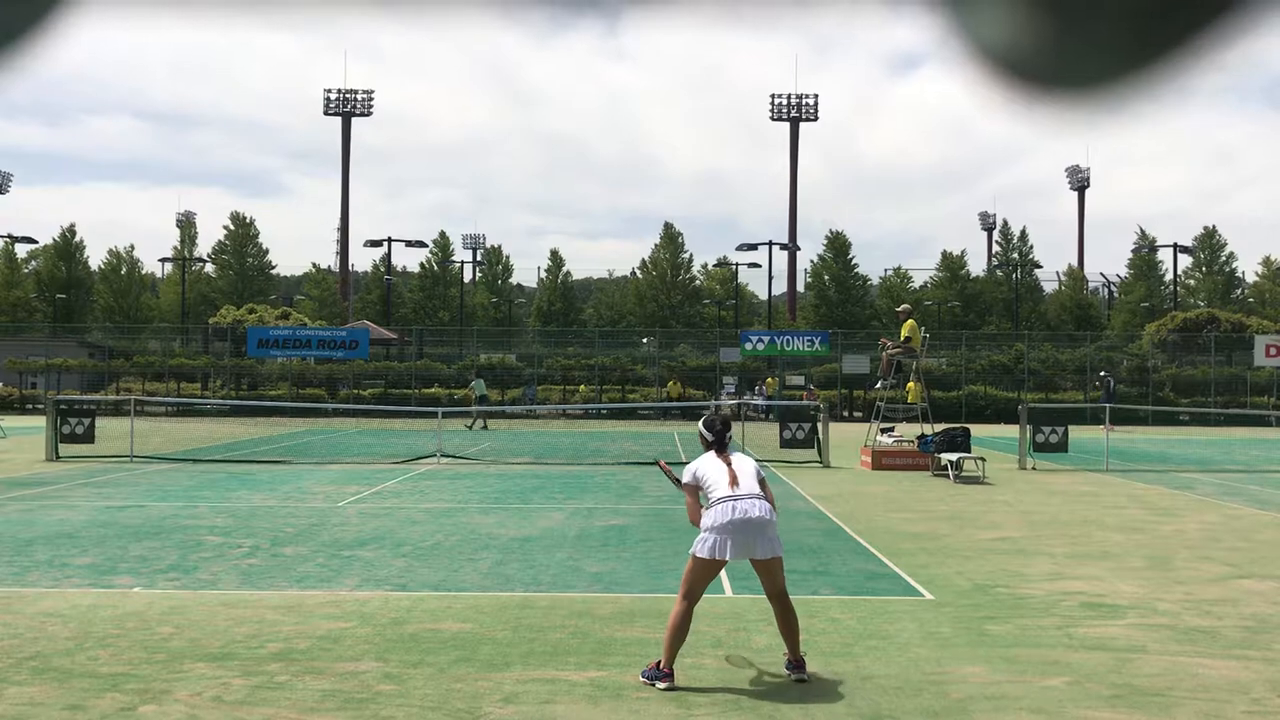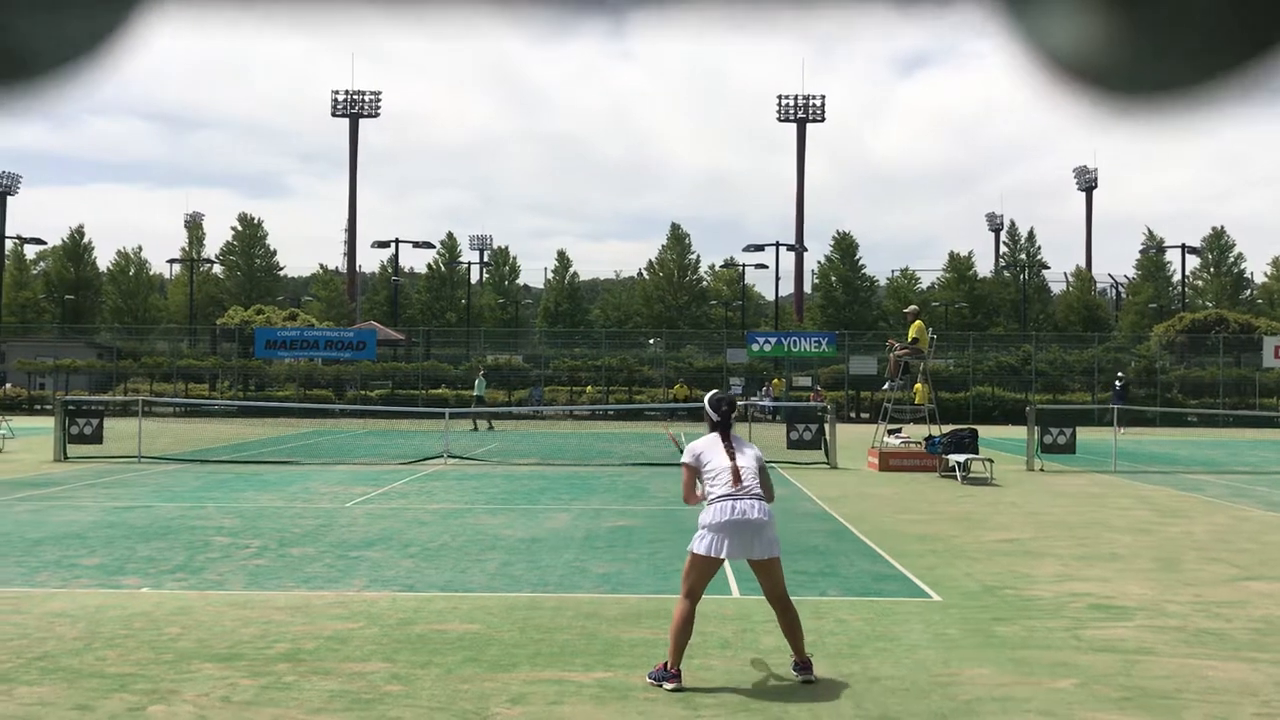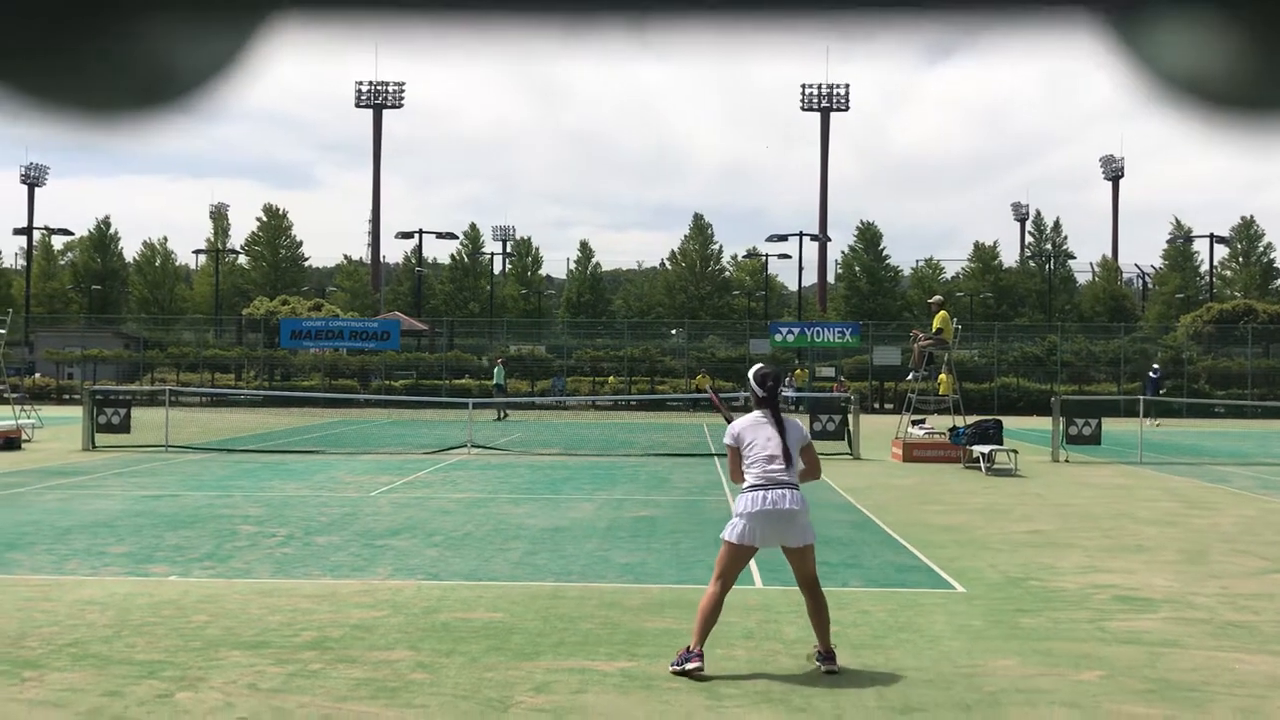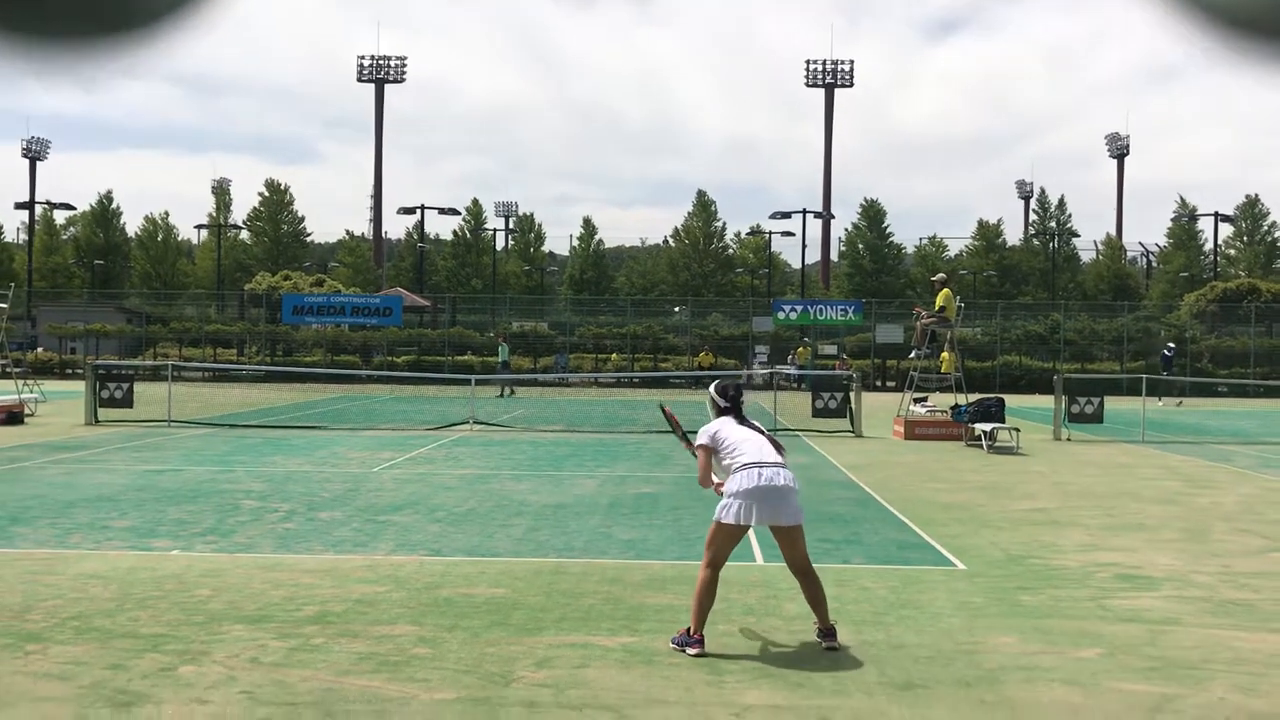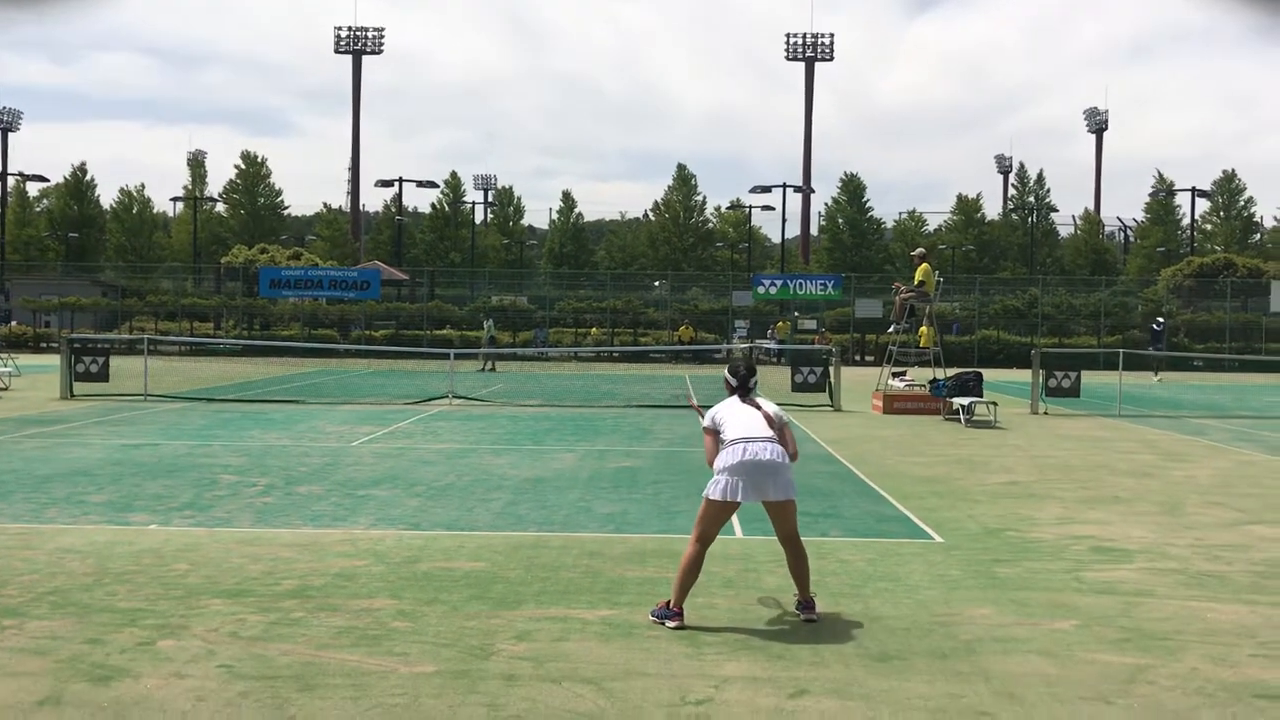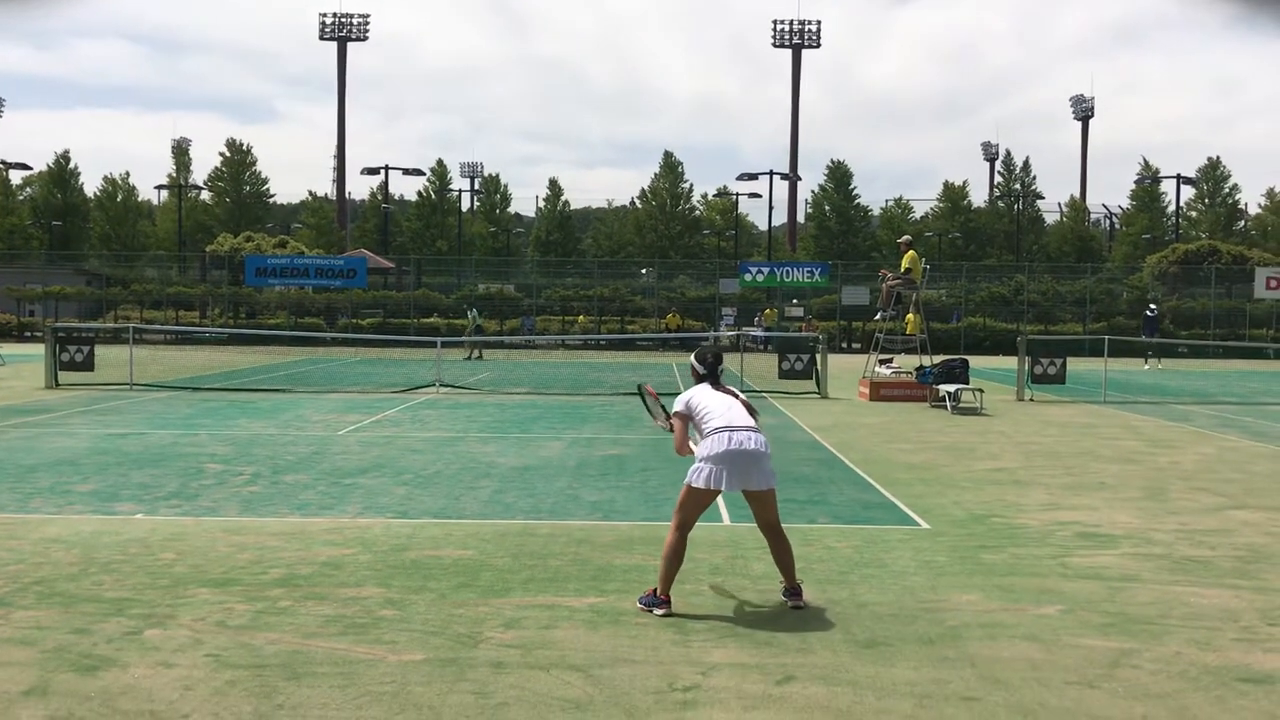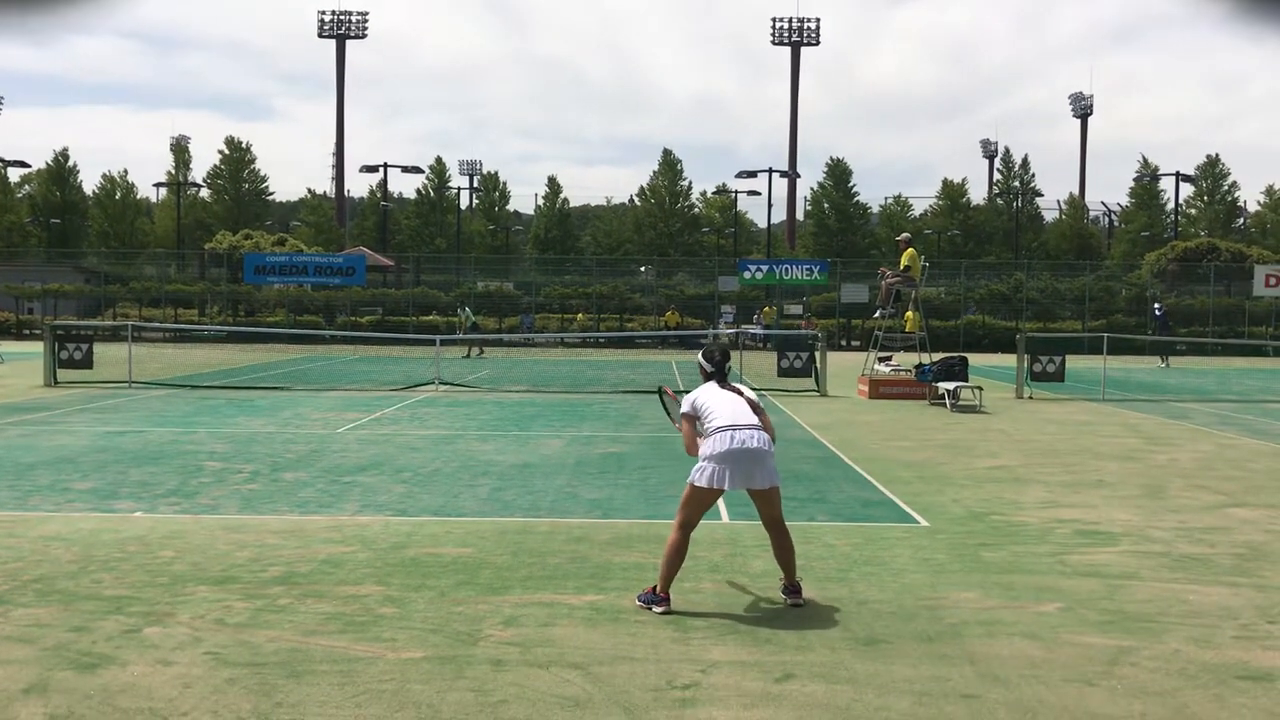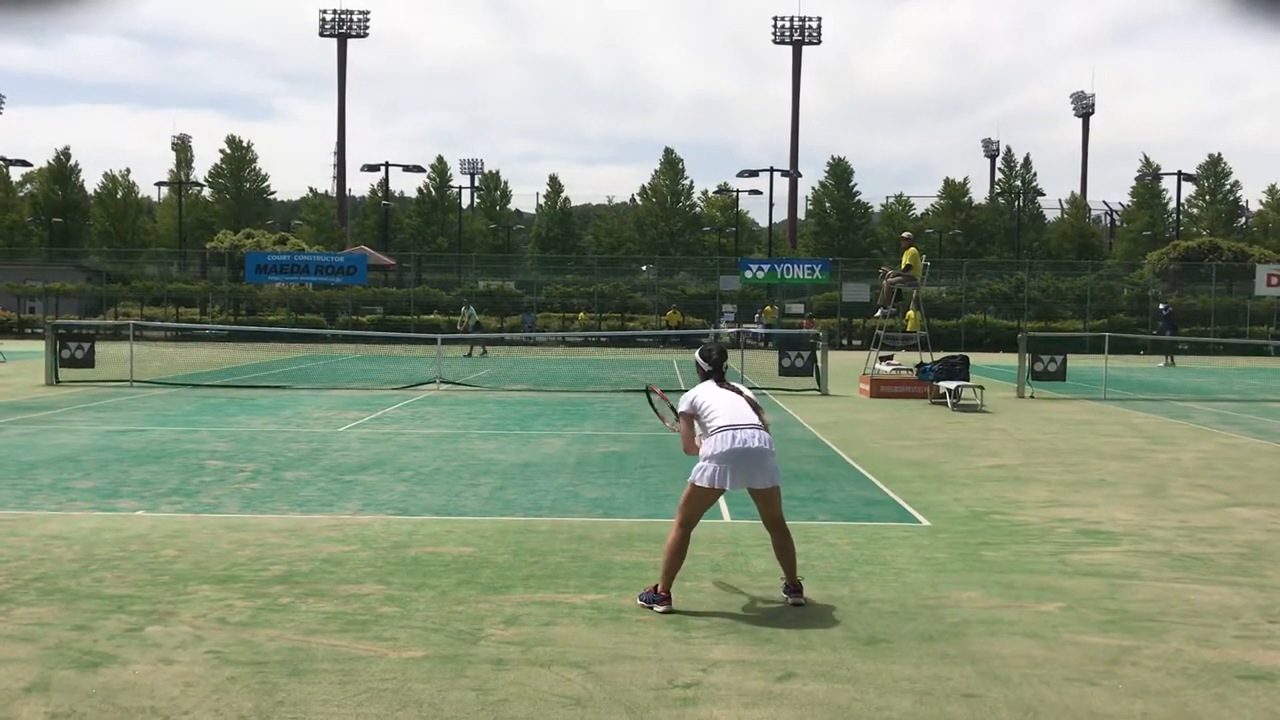
dt=0.5s
person 1, frame 1
left shoulder: (694, 466)
right shoulder: (748, 460)
left elbow: (695, 518)
right elbow: (771, 504)
left hip: (722, 518)
right hip: (761, 516)
left knee: (687, 597)
right knee: (778, 595)
left ankle: (664, 669)
right ankle: (796, 662)
person 1, frame 2
left shoulder: (696, 447)
right shoulder: (750, 448)
left elbow: (688, 497)
right elbow: (769, 494)
left hip: (719, 518)
right hip: (759, 517)
left knee: (688, 597)
right knee: (778, 597)
left ankle: (671, 670)
right ankle: (803, 663)
person 1, frame 3
left shoulder: (738, 427)
right shoulder: (796, 427)
right elbow: (814, 472)
left hip: (752, 505)
right hip: (792, 504)
left knee: (719, 583)
right knee: (810, 584)
left ankle: (694, 652)
right ankle: (826, 654)
person 1, frame 4
left shoulder: (709, 430)
right shoulder: (756, 427)
left elbow: (703, 479)
left wrist: (715, 482)
left hip: (746, 485)
right hip: (784, 483)
left knee: (710, 564)
right knee: (801, 566)
left ankle: (694, 636)
right ankle: (827, 630)
person 1, frame 5
left shoulder: (716, 411)
right shoulder: (771, 407)
left elbow: (712, 460)
right elbow: (792, 452)
left hip: (735, 461)
right hip: (775, 459)
left knee: (700, 539)
right knee: (791, 538)
left ankle: (673, 609)
right ankle: (806, 603)
person 1, frame 6
left shoulder: (686, 397)
right shoulder: (735, 394)
left elbow: (680, 447)
left wrist: (693, 449)
left hip: (717, 450)
right hip: (757, 448)
left knee: (680, 526)
right knee: (771, 526)
left ankle: (661, 597)
right ankle: (793, 590)
person 1, frame 7
left shoulder: (694, 396)
right shoulder: (745, 391)
left elbow: (691, 448)
right elbow: (771, 435)
left hip: (721, 449)
right hip: (760, 447)
left knee: (683, 525)
right knee: (775, 523)
left ankle: (660, 594)
right ankle: (792, 588)
person 1, frame 8
left shoulder: (692, 395)
right shoulder: (742, 390)
left elbow: (689, 448)
left wrist: (702, 444)
left hip: (722, 449)
right hip: (761, 446)
left knee: (684, 523)
right knee: (775, 522)
left ankle: (661, 593)
right ankle: (794, 586)
